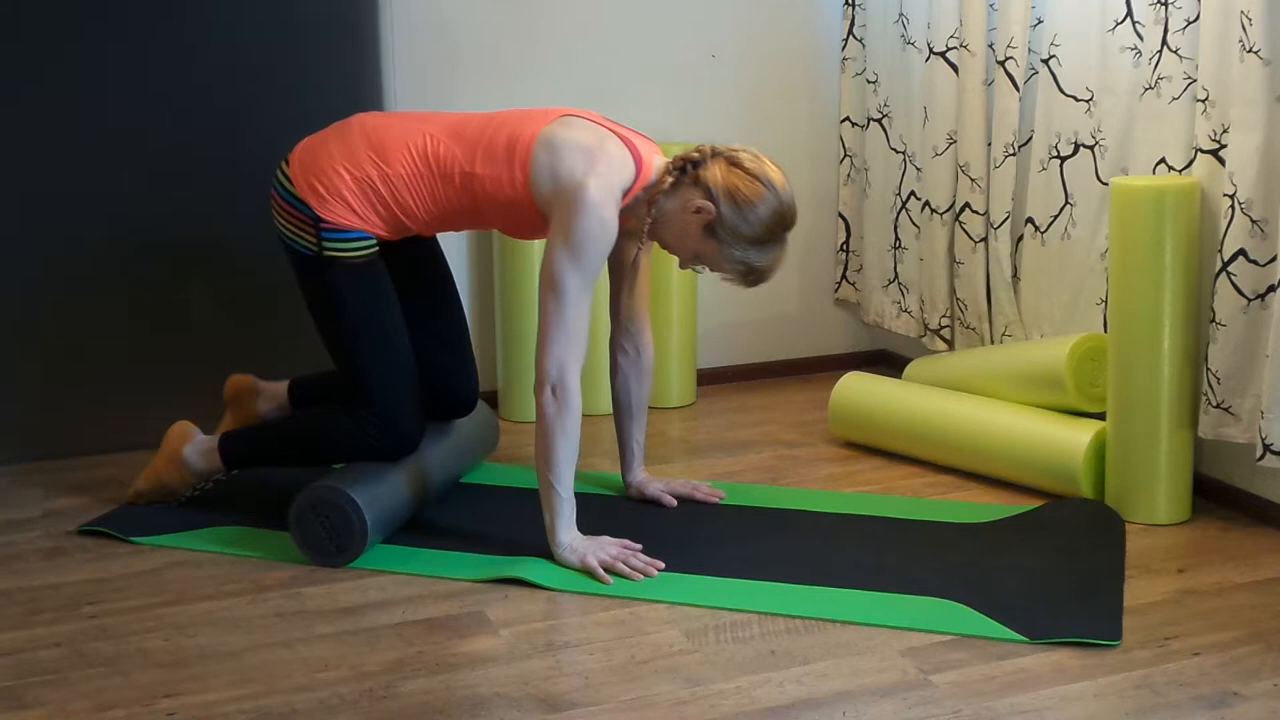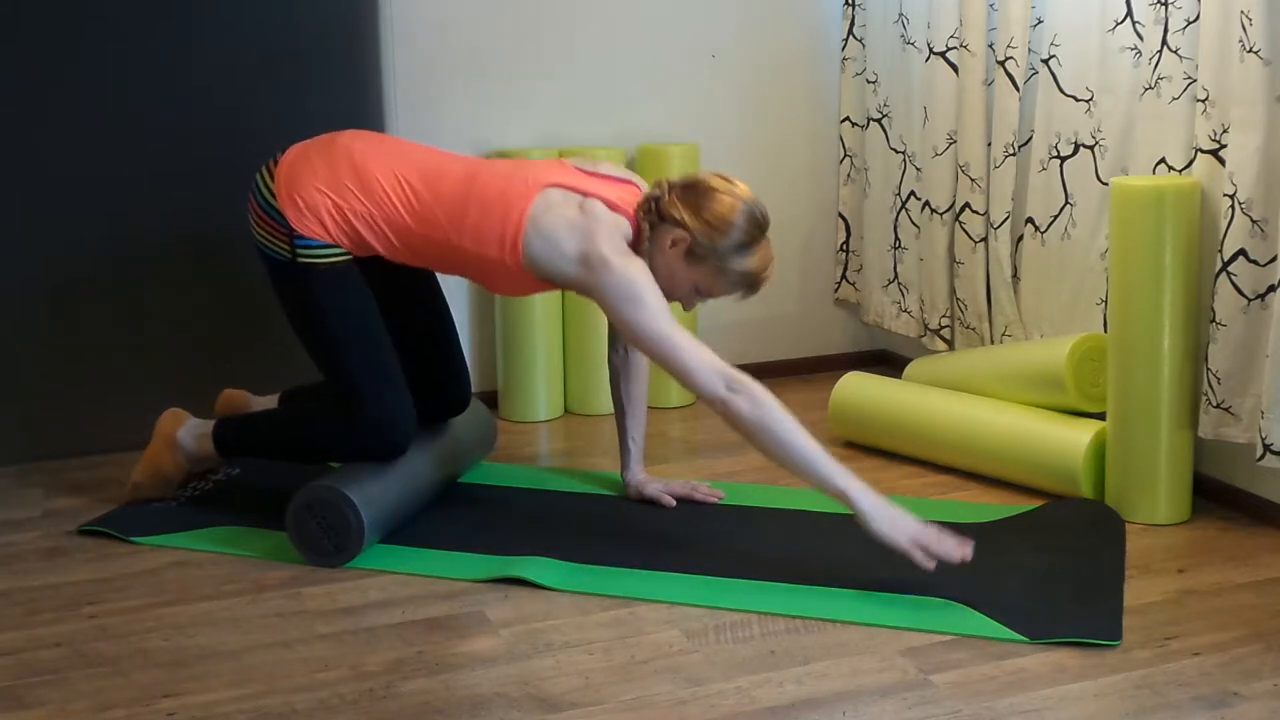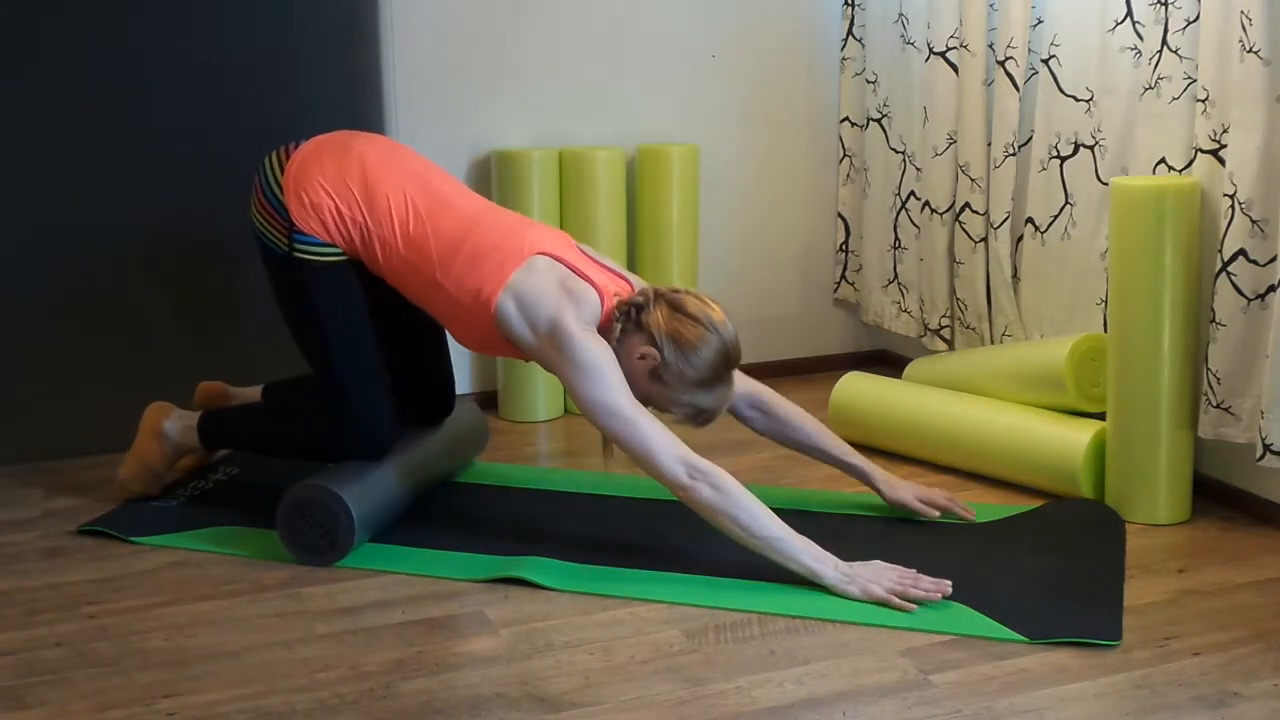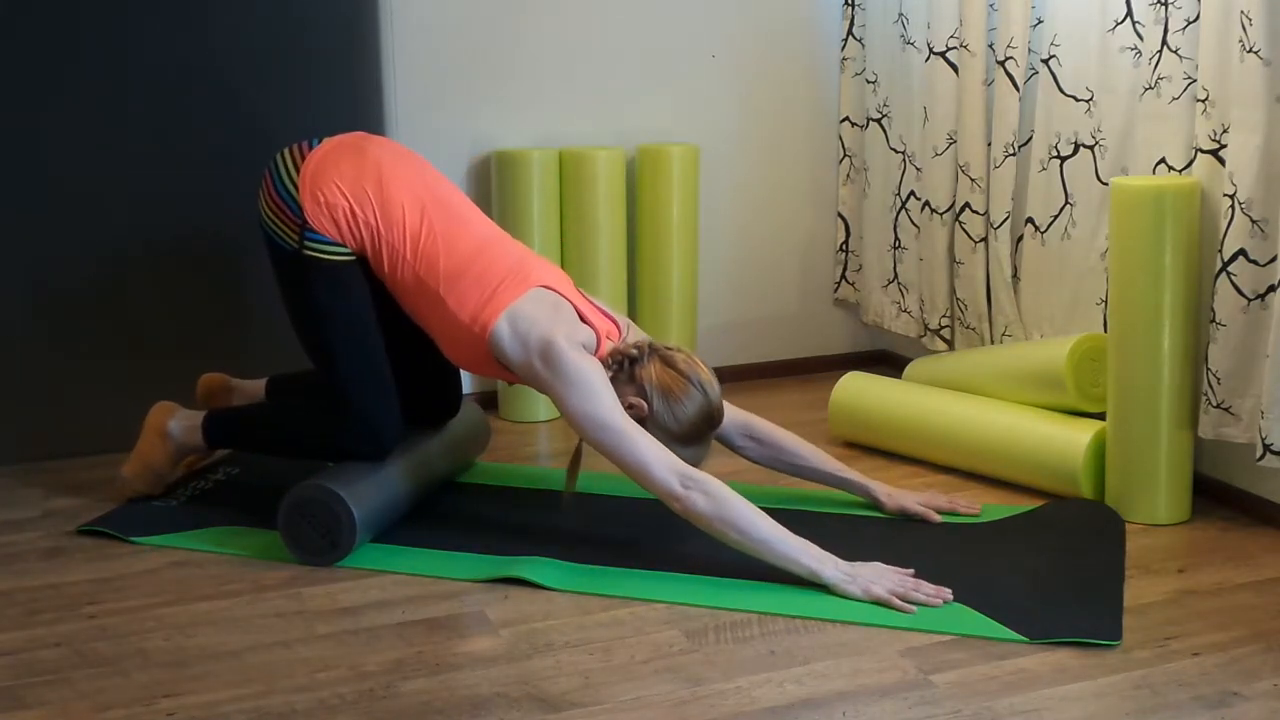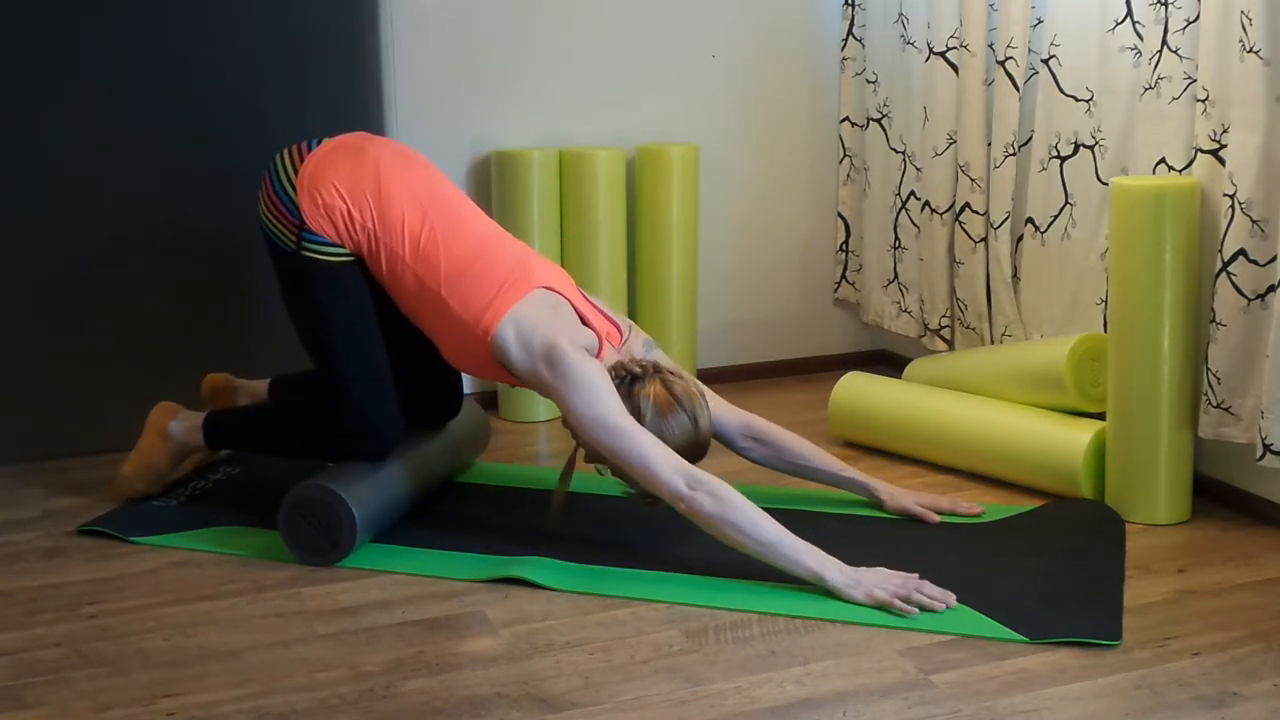
dt=1s
person 1, frame 1
left shoulder: (650, 184)
right shoulder: (598, 194)
left elbow: (633, 338)
right elbow: (557, 380)
left wrist: (636, 472)
right wrist: (563, 535)
left hip: (380, 190)
right hip: (331, 192)
left knee: (450, 396)
right knee: (391, 427)
left ankle: (268, 399)
right ankle: (199, 455)
person 1, frame 2
left shoulder: (634, 201)
right shoulder: (604, 252)
left elbow: (627, 338)
right elbow: (727, 389)
left wrist: (634, 471)
right wrist: (866, 501)
left hip: (358, 180)
right hip: (305, 206)
left knee: (443, 399)
right knee: (383, 428)
left ankle: (256, 408)
right ankle: (197, 437)
person 1, frame 3
left shoulder: (629, 304)
right shoulder: (573, 331)
left elbow: (749, 397)
right elbow: (690, 477)
left wrist: (879, 477)
right wrist: (840, 573)
left hip: (362, 176)
right hip: (308, 198)
left knee: (423, 405)
right knee: (363, 429)
left ankle: (239, 400)
right ankle: (185, 428)
person 1, frame 4
left shoulder: (617, 340)
right shoulder: (564, 359)
left elbow: (741, 426)
right elbow: (686, 487)
left wrist: (877, 490)
right wrist: (840, 574)
left hip: (369, 175)
right hip: (318, 196)
left knee: (429, 406)
right knee: (368, 429)
left ankle: (243, 393)
right ankle: (189, 426)
person 1, frame 5
left shoulder: (620, 342)
right shoulder: (566, 360)
left elbow: (740, 427)
right elbow: (689, 488)
left wrist: (878, 488)
right wrist: (842, 577)
left hip: (370, 175)
right hip: (317, 197)
left knee: (430, 407)
right knee: (370, 429)
left ankle: (249, 394)
right ankle: (191, 429)
